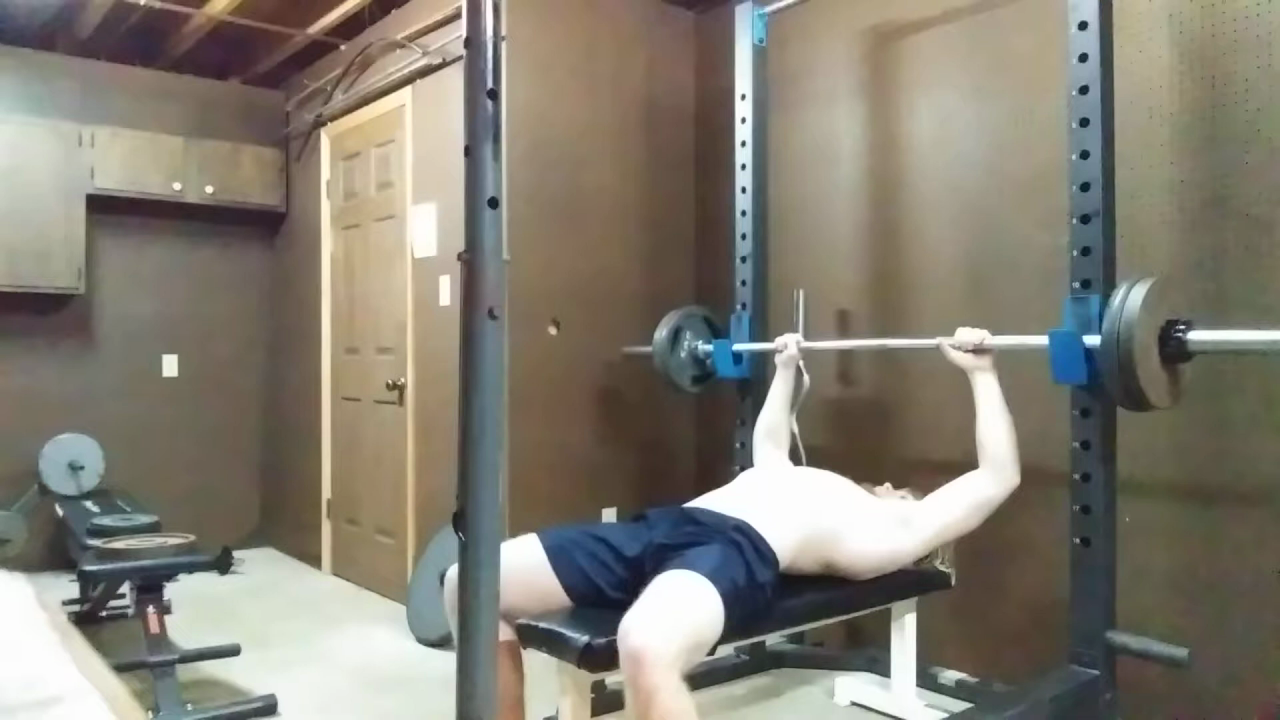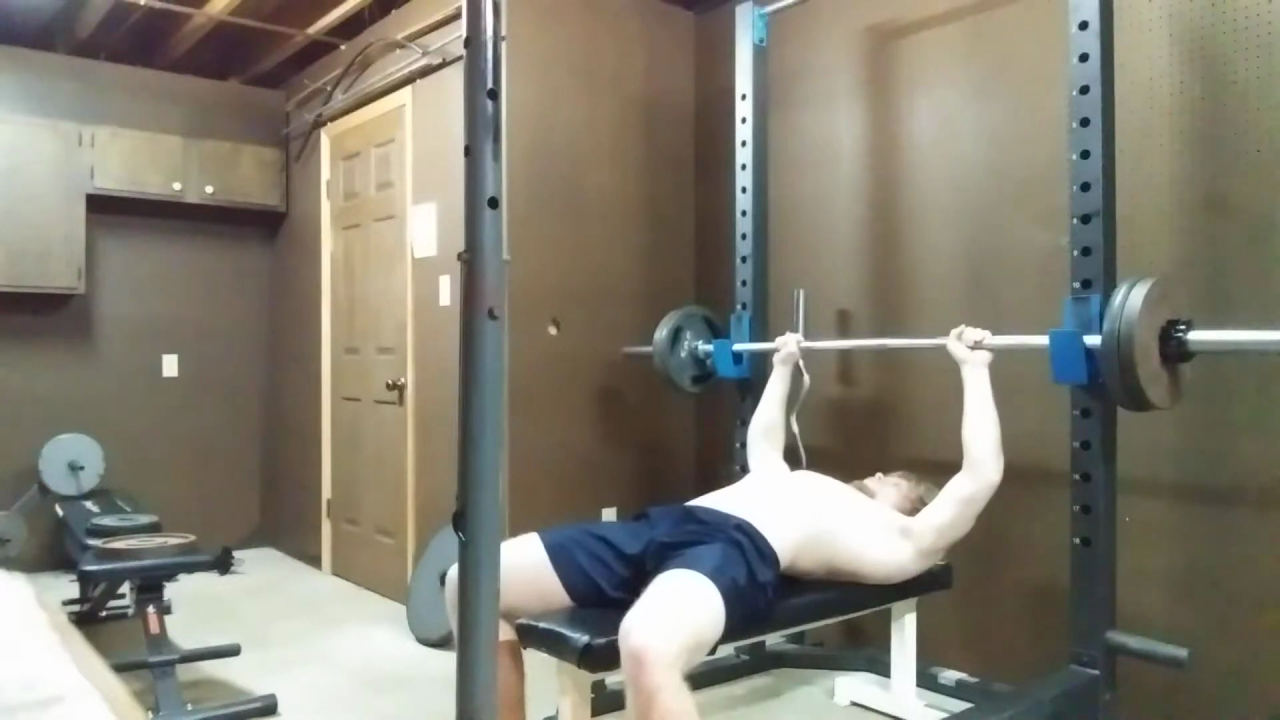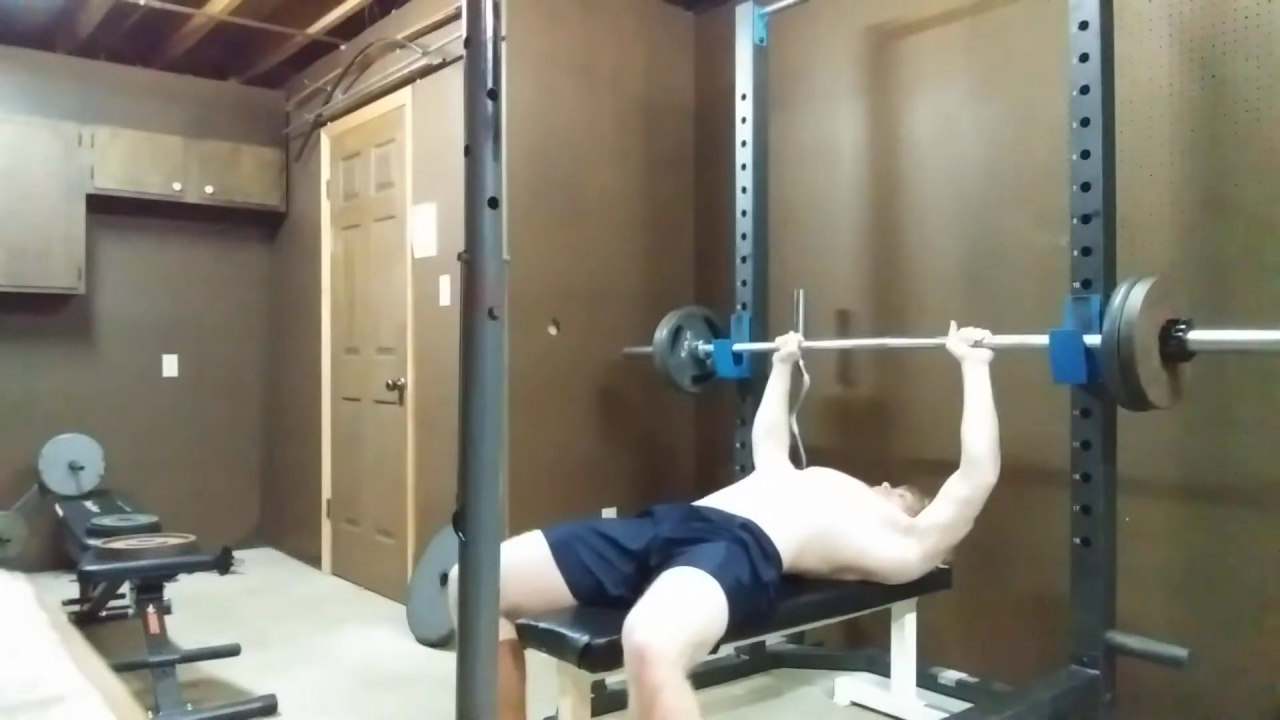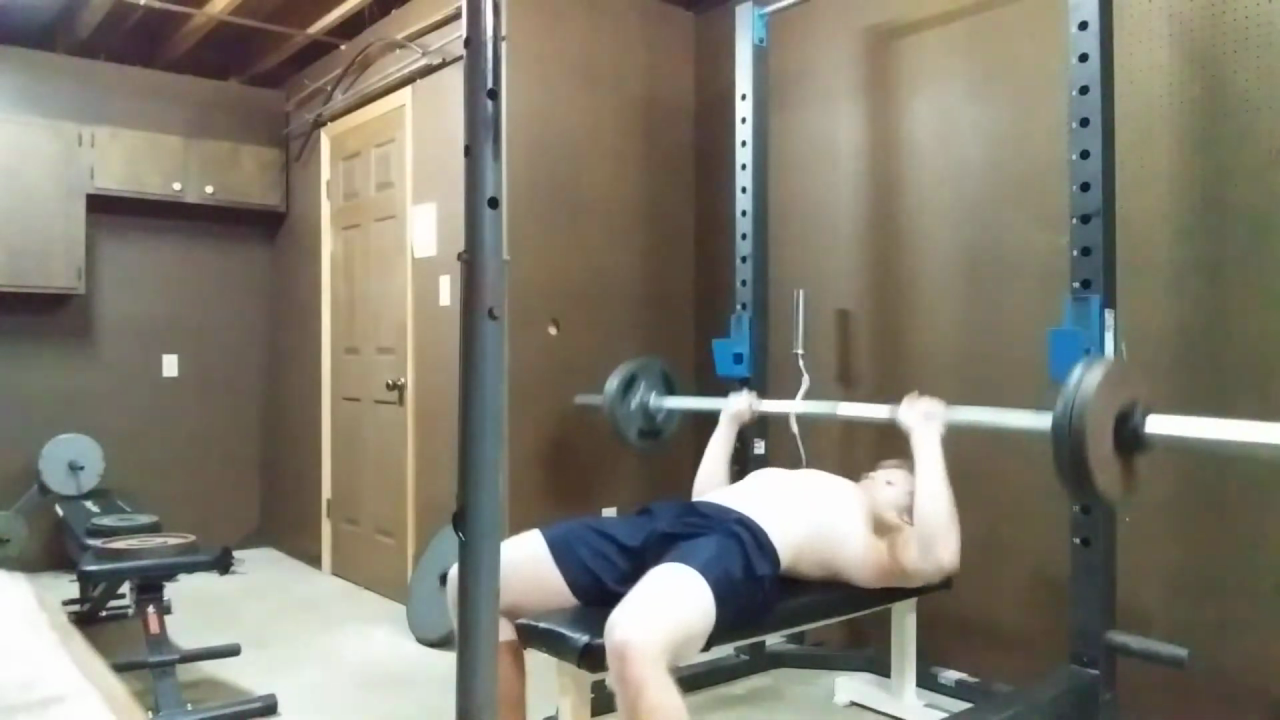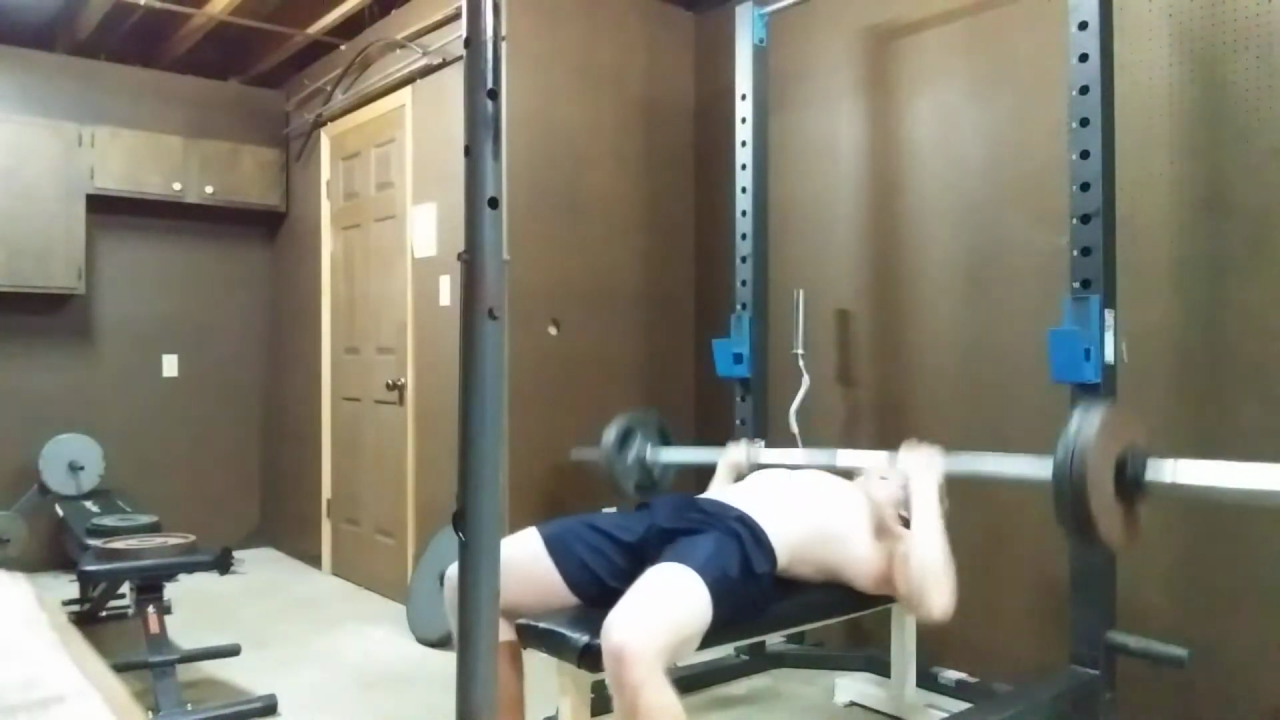
dt=1s
person 1, frame 1
left shoulder: (901, 529)
right shoulder: (811, 498)
left elbow: (998, 476)
right elbow: (768, 447)
left wrist: (980, 373)
right wrist: (785, 369)
left hip: (741, 551)
right hip: (669, 526)
left knee: (645, 647)
person 1, frame 2
left shoulder: (902, 541)
right shoulder: (806, 495)
left elbow: (980, 475)
right elbow: (763, 446)
left wrist: (973, 370)
right wrist: (783, 368)
left hip: (742, 551)
right hip: (669, 526)
left knee: (647, 648)
person 1, frame 3
left shoulder: (906, 545)
right shoulder: (811, 494)
left elbow: (977, 476)
right elbow: (768, 446)
left wrist: (973, 366)
right wrist: (782, 365)
left hip: (746, 550)
right hip: (669, 525)
left knee: (650, 647)
person 1, frame 4
left shoulder: (889, 552)
right shoulder: (818, 507)
left elbow: (938, 557)
left wrist: (926, 439)
right wrist: (729, 422)
right hip: (665, 520)
left knee: (633, 644)
person 1, frame 5
left shoulder: (894, 550)
right shoulder: (825, 503)
left elbow: (935, 605)
left wrist: (925, 490)
right wrist: (726, 471)
left knee: (630, 646)
